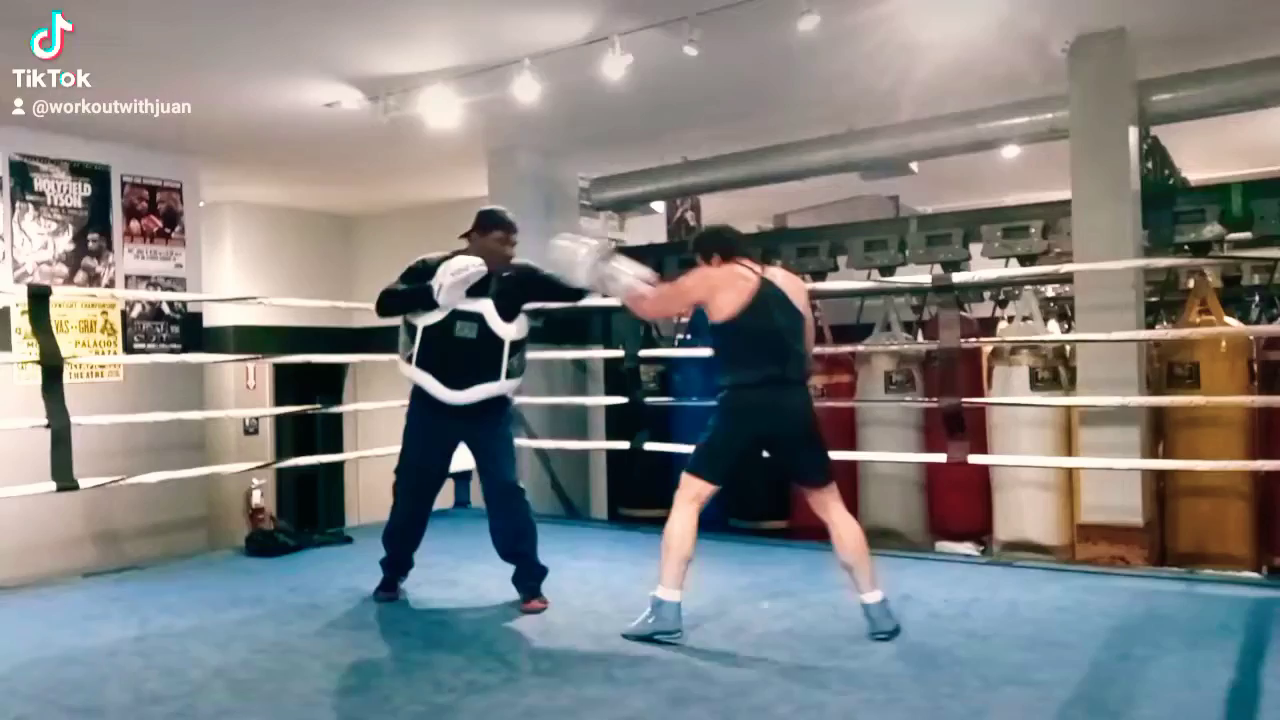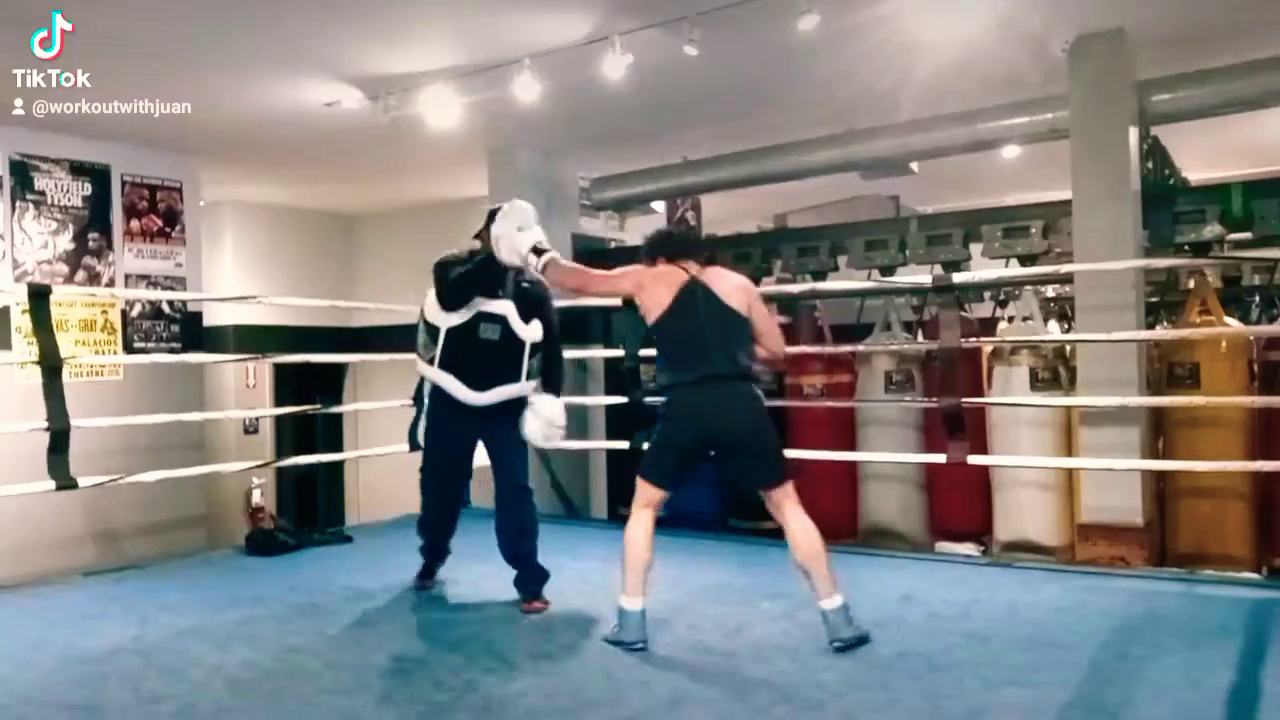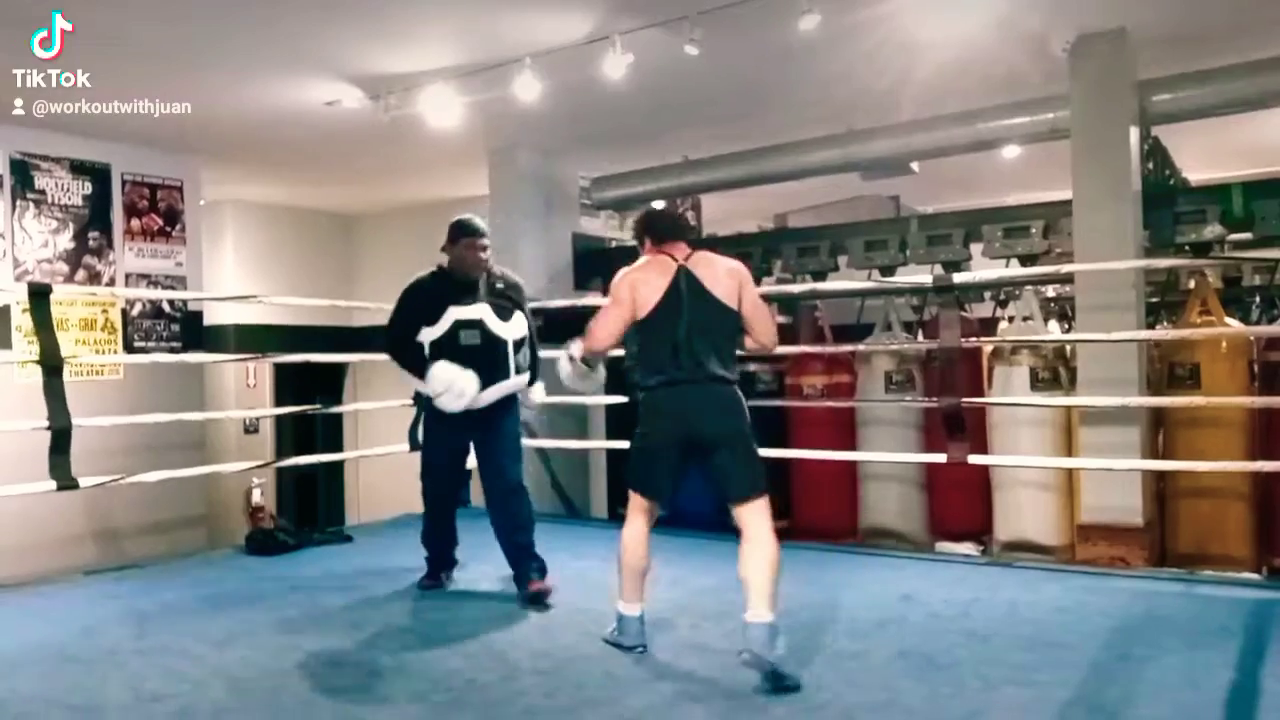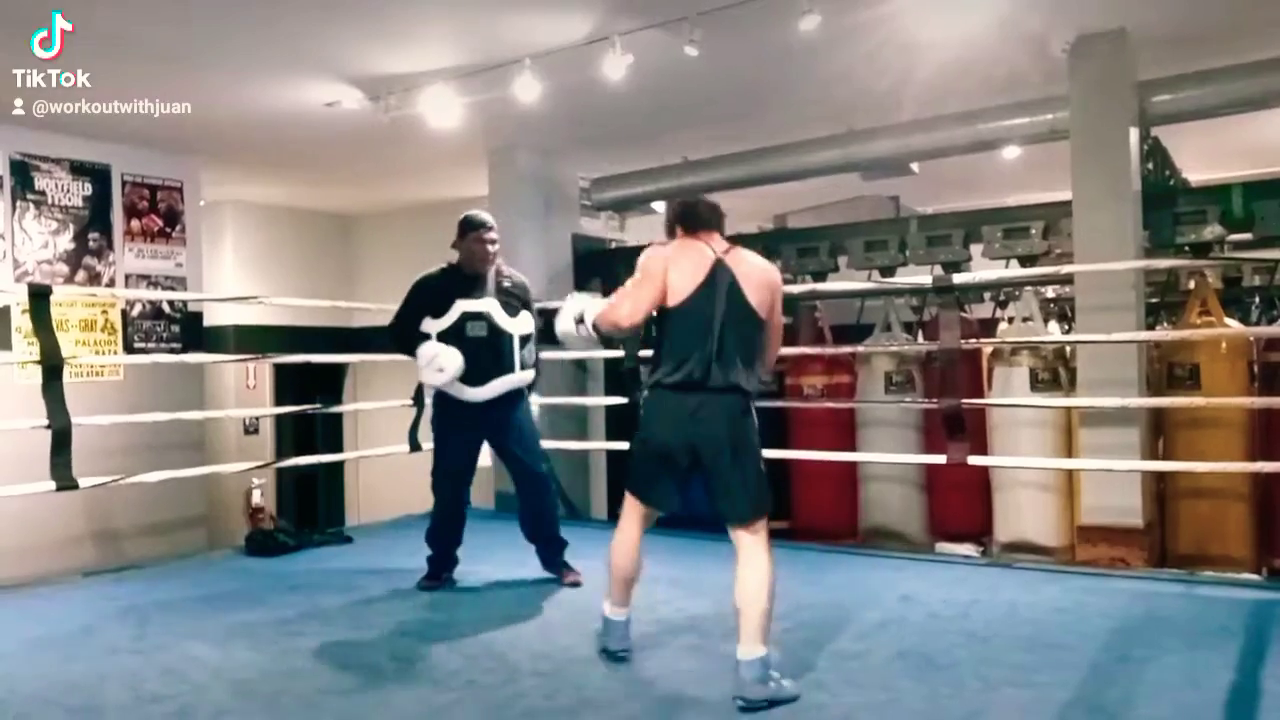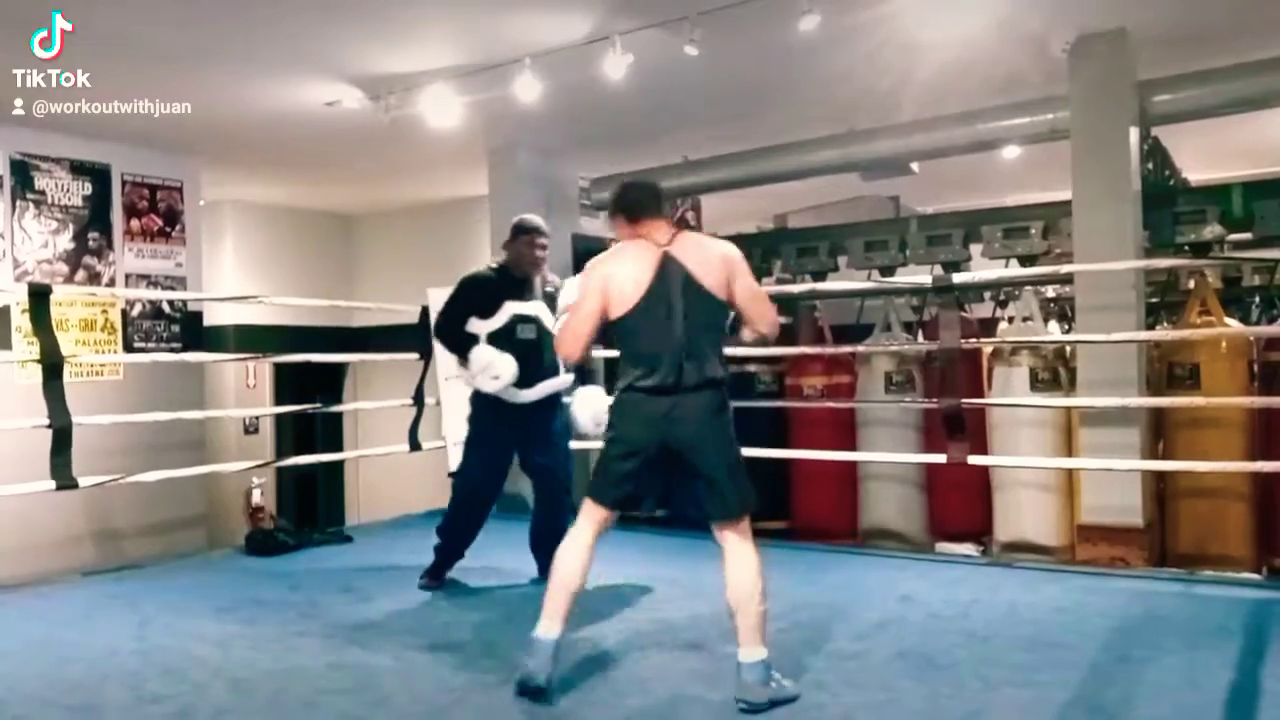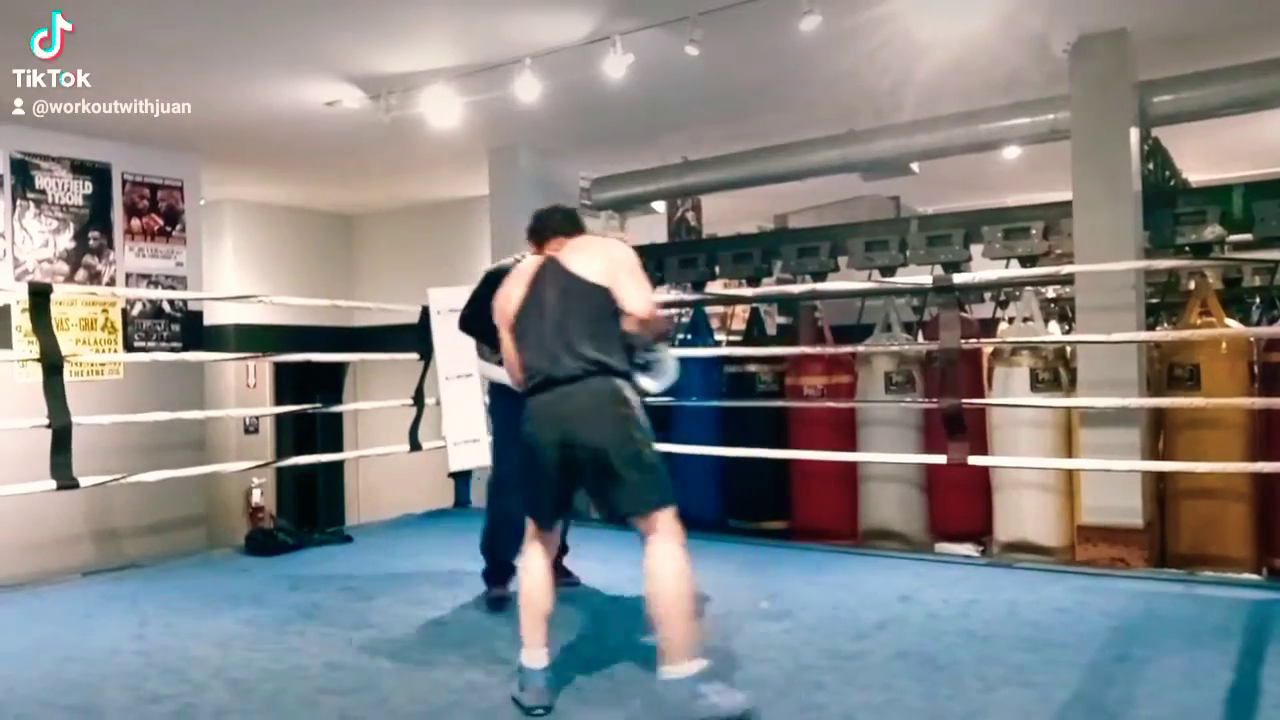
dt=0.3s
person 1, frame 1
left shoulder: (711, 280)
right shoulder: (792, 282)
left elbow: (647, 306)
left wrist: (627, 285)
left hip: (741, 406)
right hip: (793, 405)
left knee: (687, 500)
right knee: (830, 506)
left ankle: (666, 613)
right ankle: (877, 610)
person 1, frame 2
left shoulder: (651, 279)
right shoulder: (736, 283)
left elbow: (576, 280)
right elbow: (776, 350)
left wrist: (534, 256)
left hip: (686, 407)
right hip: (741, 404)
left knee: (644, 508)
right knee: (787, 507)
left ankle: (630, 621)
right ankle: (837, 618)
person 1, frame 3
left shoulder: (633, 277)
right shoulder: (731, 269)
left elbow: (598, 345)
right elbow: (765, 339)
left wrist: (576, 358)
left hip: (661, 408)
right hip: (720, 404)
left knee: (639, 515)
right knee: (756, 521)
left ankle: (629, 625)
right ankle: (760, 636)
person 1, frame 4
left shoulder: (663, 257)
right shoulder: (765, 272)
left elbow: (625, 316)
right elbow: (768, 358)
left wrist: (586, 319)
left hip: (668, 408)
right hip: (730, 413)
left knee: (635, 515)
right knee: (752, 541)
left ankle: (616, 628)
right ankle: (753, 672)
person 1, frame 5
left shoulder: (605, 267)
right shoulder: (720, 253)
left elbow: (569, 350)
right elbow: (766, 326)
left wrist: (577, 314)
left hip: (636, 413)
right hip: (702, 411)
left knee: (586, 526)
right knee: (736, 539)
left ankle: (542, 654)
right ankle: (756, 674)
person 1, frame 6
left shoulder: (510, 286)
right shoulder: (607, 251)
right elbow: (643, 313)
right wrist: (646, 344)
left hip: (542, 414)
right hip: (603, 401)
left knee: (539, 543)
right knee: (662, 532)
left ankle: (533, 677)
person 2, frame 1
left shoulder: (518, 279)
right shoulder: (430, 269)
left elbow: (564, 290)
right elbow: (386, 304)
right wrist: (434, 290)
left hip: (488, 407)
right hip: (431, 404)
left knee: (504, 491)
right knee: (411, 489)
left ankle: (529, 581)
right ankle: (392, 572)
person 2, frame 2
left shoulder: (532, 287)
right shoulder: (454, 267)
left elbow: (550, 345)
right elbow: (450, 290)
left wrist: (551, 397)
right wrist: (498, 257)
left hip: (506, 407)
right hip: (449, 402)
left knee: (514, 491)
right knee: (439, 485)
left ankle: (530, 582)
right ankle: (433, 557)
person 2, frame 3
left shoulder: (508, 286)
right shoulder: (423, 291)
left elbow: (527, 334)
right elbow: (396, 341)
left wrist: (533, 382)
right wrist: (432, 370)
left hip: (499, 407)
right hip: (443, 410)
left knee: (507, 487)
right knee: (439, 488)
left ankle: (529, 573)
right ankle: (439, 564)
person 2, frame 4
left shoulder: (516, 285)
right shoulder: (432, 286)
left elbow: (530, 340)
right elbow: (399, 331)
left wrist: (526, 387)
right wrist: (423, 351)
left hip: (508, 401)
right hip: (454, 405)
left knee: (535, 475)
right knee: (449, 486)
left ankle: (554, 557)
right ankle: (441, 565)
person 2, frame 5
left shoulder: (556, 289)
right shoulder: (479, 284)
right elbow: (445, 328)
right wrist: (473, 355)
left hip: (546, 404)
right hip: (494, 403)
left knee: (556, 482)
right knee: (477, 482)
left ankle: (550, 561)
right ankle: (444, 559)
person 2, frame 6
right shoulder: (505, 276)
right elbow: (470, 321)
right hip: (512, 398)
right knee: (508, 479)
left ankle: (551, 560)
right ankle: (498, 572)
